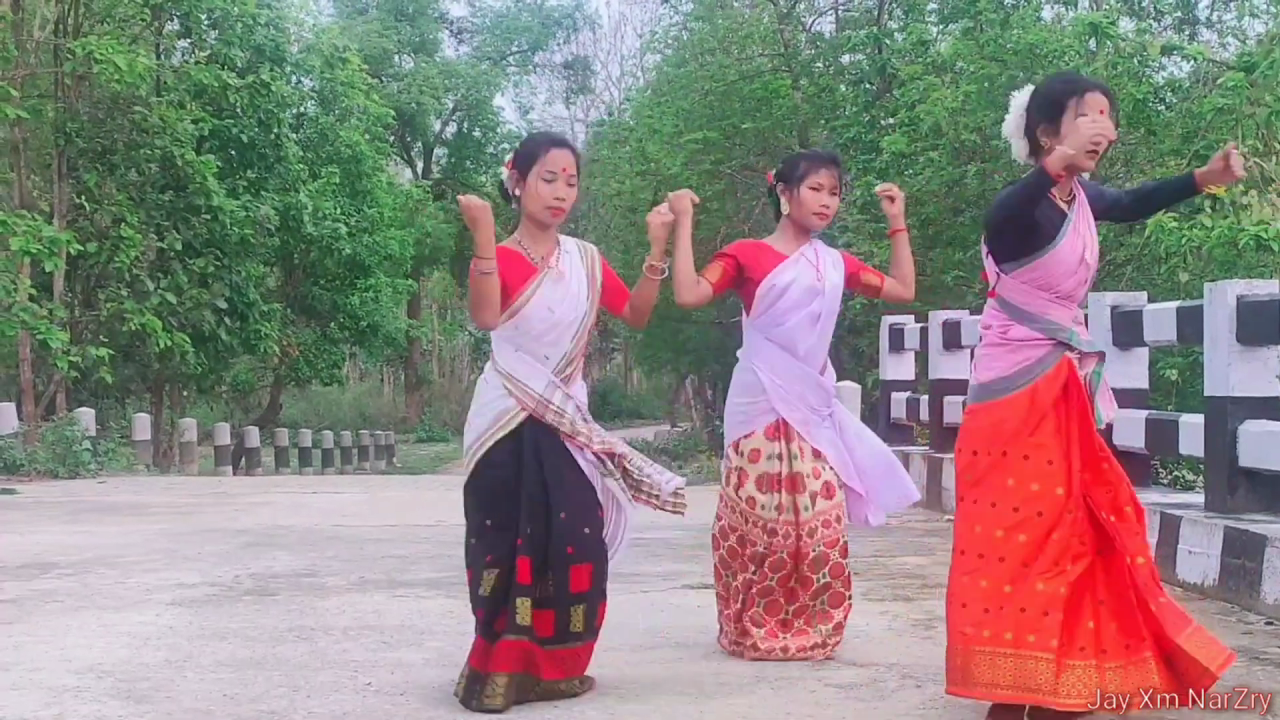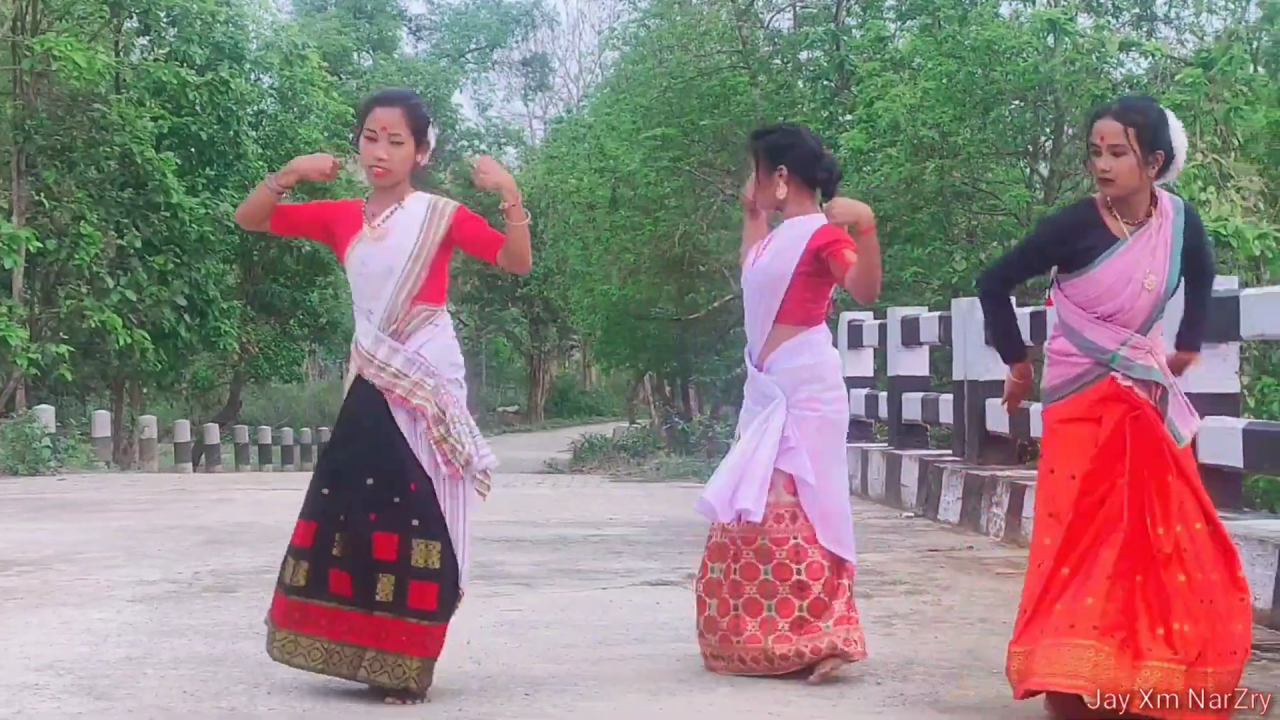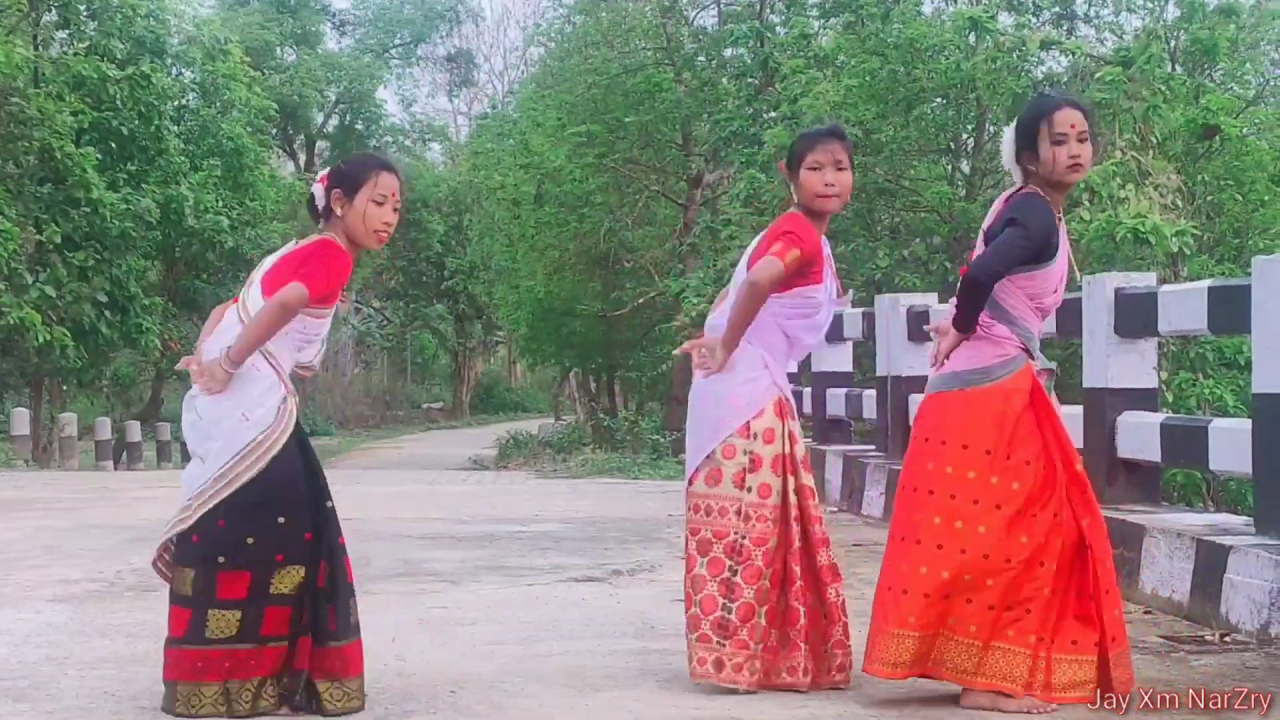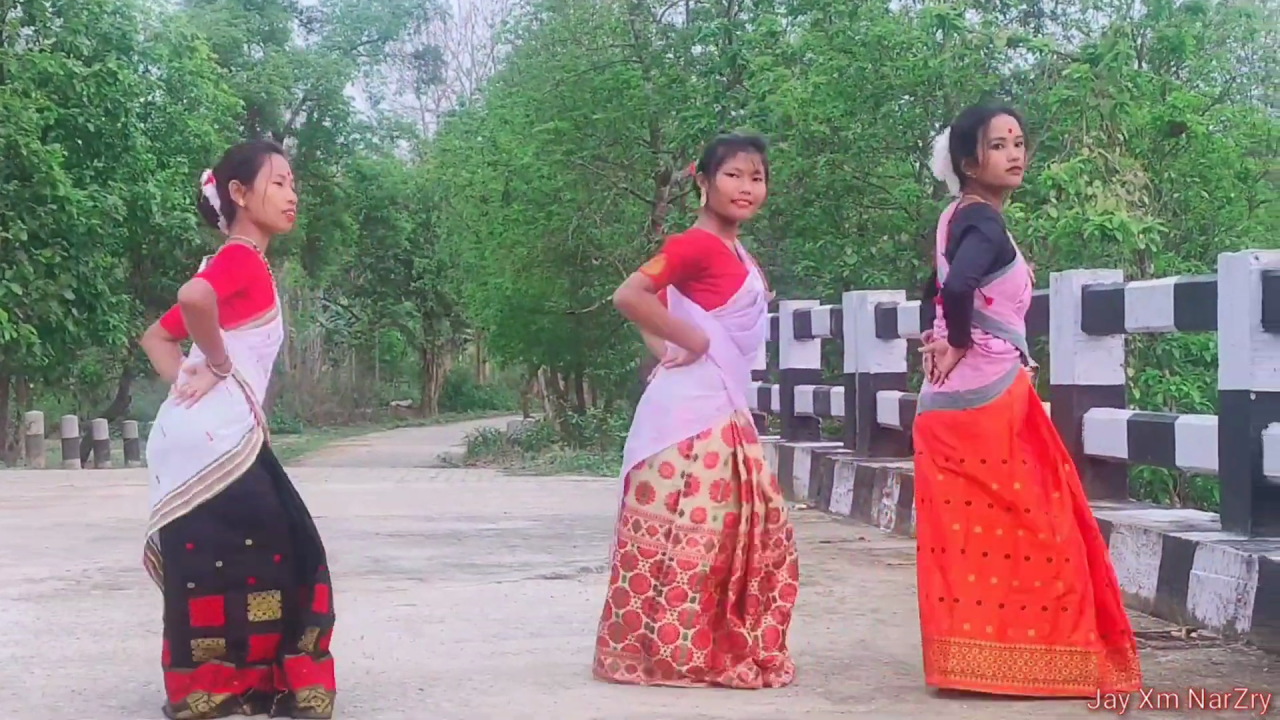
dt=1s
person 1, frame 1
left shoulder: (1083, 195)
right shoulder: (1018, 200)
left elbow: (1124, 208)
right elbow: (1010, 217)
left wrist: (1201, 179)
right wrist: (1051, 168)
left hip: (1060, 386)
right hip: (1020, 387)
left knee: (1088, 525)
right knee: (1021, 535)
person 1, frame 2
left shoulder: (1181, 219)
right shoulder: (1074, 223)
left elbow: (1201, 285)
right elbow: (994, 283)
left wrist: (1186, 349)
right wrist: (1016, 361)
left hip: (1146, 398)
right hip: (1081, 400)
left knee: (1171, 538)
right knee: (1086, 539)
person 1, frame 3
left shoulder: (1032, 211)
right shoulder: (1036, 215)
left elbow: (985, 277)
right elbow: (981, 274)
left wrist: (961, 327)
right wrist: (965, 329)
left hip: (1006, 390)
right hip: (990, 389)
left knee: (1038, 527)
right knee: (994, 535)
left ankle: (1005, 669)
right ankle: (981, 678)
person 1, frame 4
left shoulder: (963, 218)
right shoulder: (983, 221)
left elbow: (942, 288)
right elbow: (958, 288)
right wrist: (958, 345)
left hip: (965, 399)
right hip: (987, 396)
left knee: (988, 531)
right knee: (1010, 529)
left ankle: (982, 663)
right ankle: (985, 668)
person 2, frame 1
left shoulder: (586, 258)
right shoulder: (503, 256)
left elbow: (636, 314)
right elbow: (486, 318)
left wrist: (659, 248)
right wrist: (483, 238)
left hip: (564, 416)
right hip: (508, 416)
left knee: (578, 535)
right knee: (509, 541)
left ankle: (550, 664)
right ankle: (501, 668)
person 2, frame 2
left shoulder: (442, 214)
right shoulder: (343, 216)
left elbow: (518, 262)
right elbow: (249, 217)
left wrist: (509, 195)
right wrist: (290, 173)
left hip: (427, 381)
right hip: (373, 382)
left knee: (414, 504)
right knee: (351, 498)
left ankle: (401, 660)
right ankle: (381, 657)
person 2, frame 3
left shoulder: (296, 254)
right shoulder: (330, 255)
left elbow: (232, 312)
right elbow: (292, 301)
left wrist: (208, 361)
right wrist: (231, 363)
left hip: (229, 411)
right hip: (251, 413)
left knee: (273, 540)
right knee: (283, 541)
person 2, frame 4
left shoulder: (230, 266)
right shoulder: (242, 258)
left elbow: (156, 335)
right elbow: (194, 299)
left wrist: (188, 378)
right wrist: (218, 369)
left hip: (210, 435)
right hip: (217, 438)
right knee: (241, 563)
person 3, frame 1
left shoulder: (836, 261)
right shoulder: (747, 252)
left elbow: (904, 291)
right elbow: (689, 295)
left wrist: (898, 225)
right wrist: (684, 227)
left hip: (813, 409)
right hip: (763, 407)
left knee: (820, 527)
right knee: (759, 522)
left ankle: (801, 631)
right ankle: (751, 630)
person 3, frame 2
left shoulder: (823, 234)
right shoulder: (769, 236)
left elbow: (866, 287)
left wrist: (863, 232)
right wrist: (758, 217)
left hip: (803, 392)
right hip: (769, 393)
left knee: (786, 516)
right knee: (750, 516)
left ankle: (820, 640)
right ankle: (783, 642)
person 3, frame 3
left shoulder: (808, 238)
right shoulder: (797, 232)
left elbow: (743, 289)
right elbow: (759, 278)
left wrist: (716, 338)
right wrist: (726, 343)
left hip: (763, 393)
right hip: (745, 392)
left knee: (786, 523)
right knee: (747, 523)
left ankle: (788, 654)
right ankle: (738, 654)
person 3, frame 4
left shoulder: (736, 252)
right shoulder: (696, 244)
right elbow: (628, 297)
left wrist: (676, 347)
right wrist: (689, 341)
left hip: (725, 413)
right hip: (692, 413)
left knee: (761, 526)
right knee: (687, 534)
left ankle: (736, 651)
right ankle: (672, 656)
